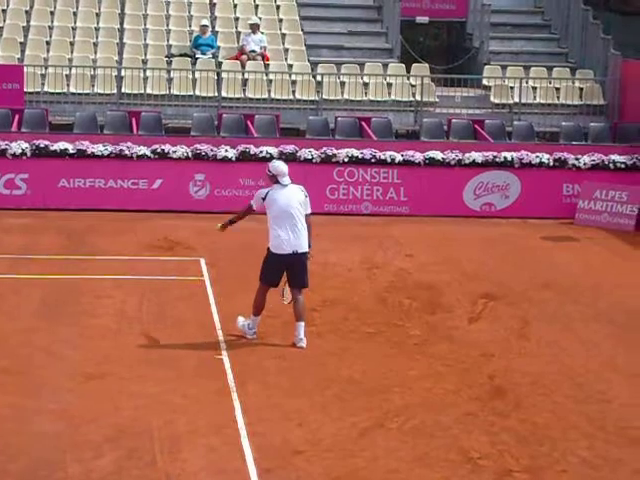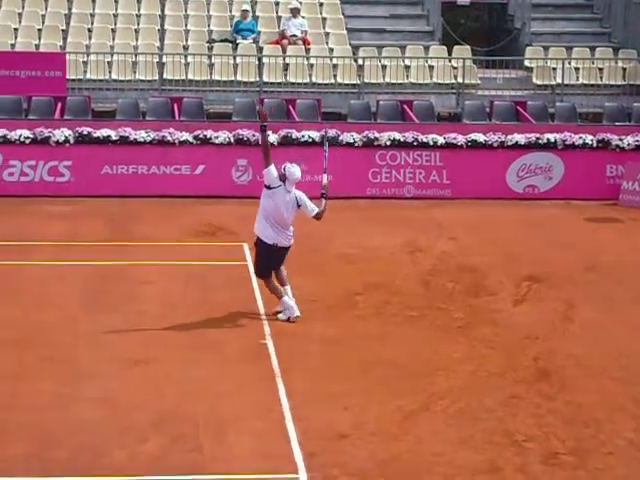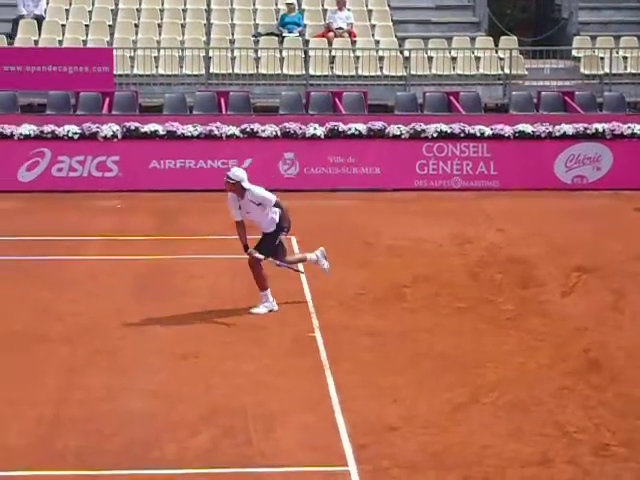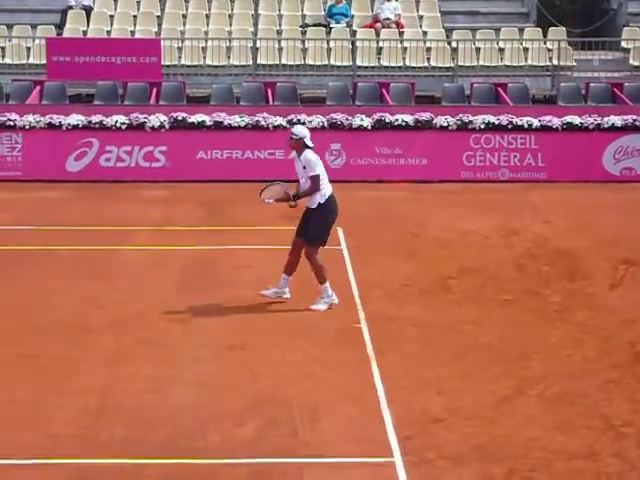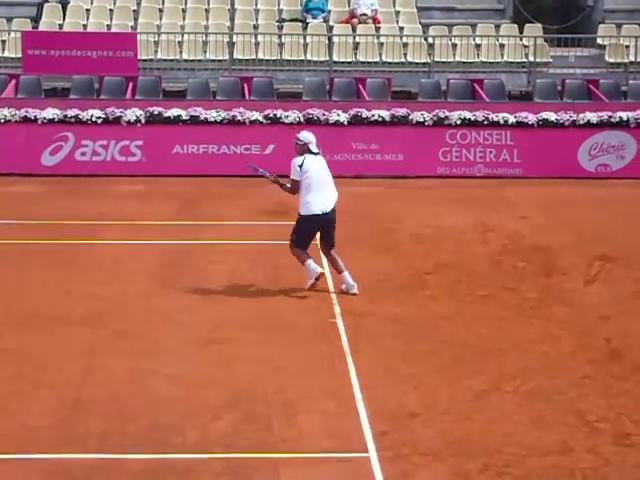
dt=0.7s
person 1, frame 1
left shoulder: (266, 194)
right shoulder: (300, 191)
left elbow: (247, 210)
right elbow: (307, 220)
left wrist: (230, 221)
right wrist: (308, 246)
left hip: (278, 250)
right hip: (300, 248)
left knee: (264, 287)
right knee: (297, 293)
left ankle: (251, 328)
right ankle: (300, 336)
person 1, frame 2
left shoulder: (272, 184)
right shoulder: (299, 197)
left elbow: (266, 153)
right elbow: (318, 216)
left wrist: (263, 126)
right wrist: (325, 193)
left hip: (265, 241)
right hip: (284, 241)
left knee: (266, 276)
right knee: (276, 270)
left ankle: (290, 308)
right ankle: (288, 302)
person 1, frame 3
left shoulder: (256, 193)
right shoulder: (232, 198)
left elbow: (281, 206)
right elbow: (239, 224)
left wrist: (284, 231)
right wrist: (246, 248)
left hip: (277, 226)
right hip: (269, 228)
left knee: (254, 261)
right knee: (281, 260)
left ankle: (268, 301)
right ankle: (317, 256)
person 1, frame 4
left shoulder: (309, 158)
right shoulder: (298, 157)
left elbow: (315, 187)
left wrist: (293, 197)
right wrist: (292, 197)
left hip: (325, 206)
right hip: (314, 206)
left knee: (310, 253)
right knee: (296, 246)
left ankle: (329, 296)
right ankle: (282, 288)
person 1, frame 5
left shoulder: (298, 162)
right shoulder: (321, 160)
left elbow: (295, 190)
left wrist: (279, 183)
left hip: (310, 213)
right hip: (329, 212)
left knee: (296, 247)
right knee: (328, 250)
left ankle: (314, 270)
right ankle: (349, 284)
